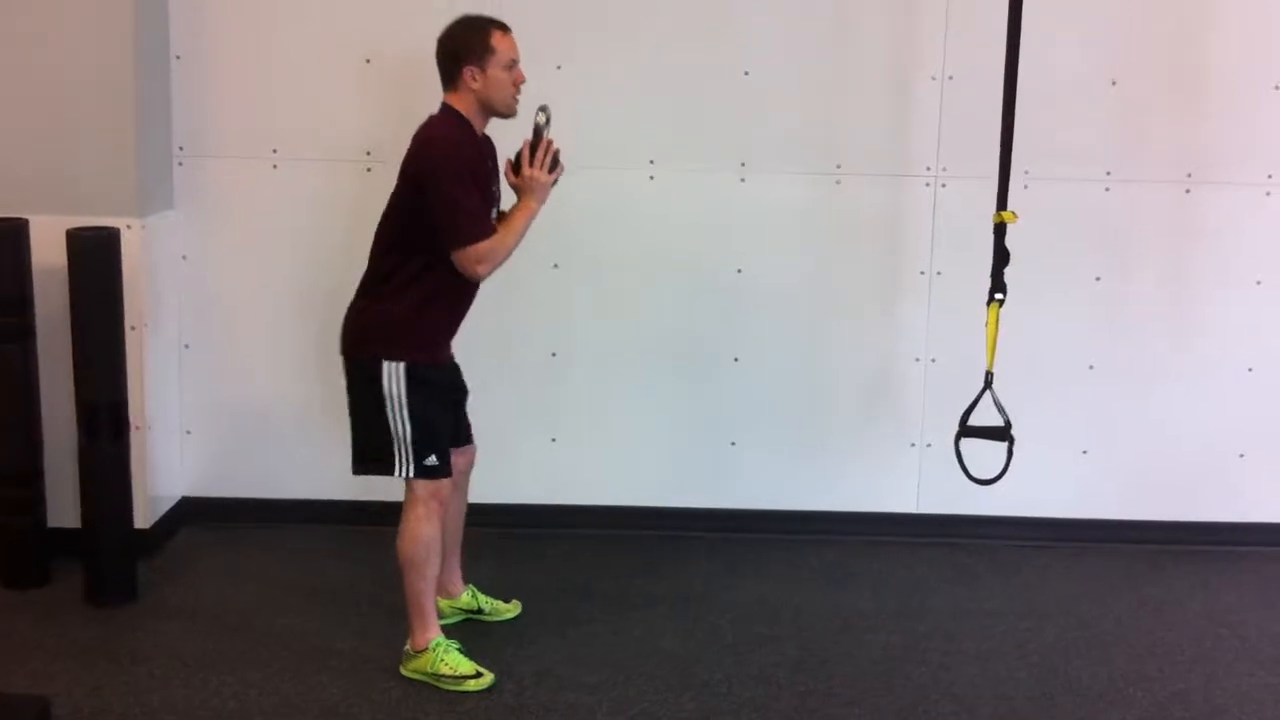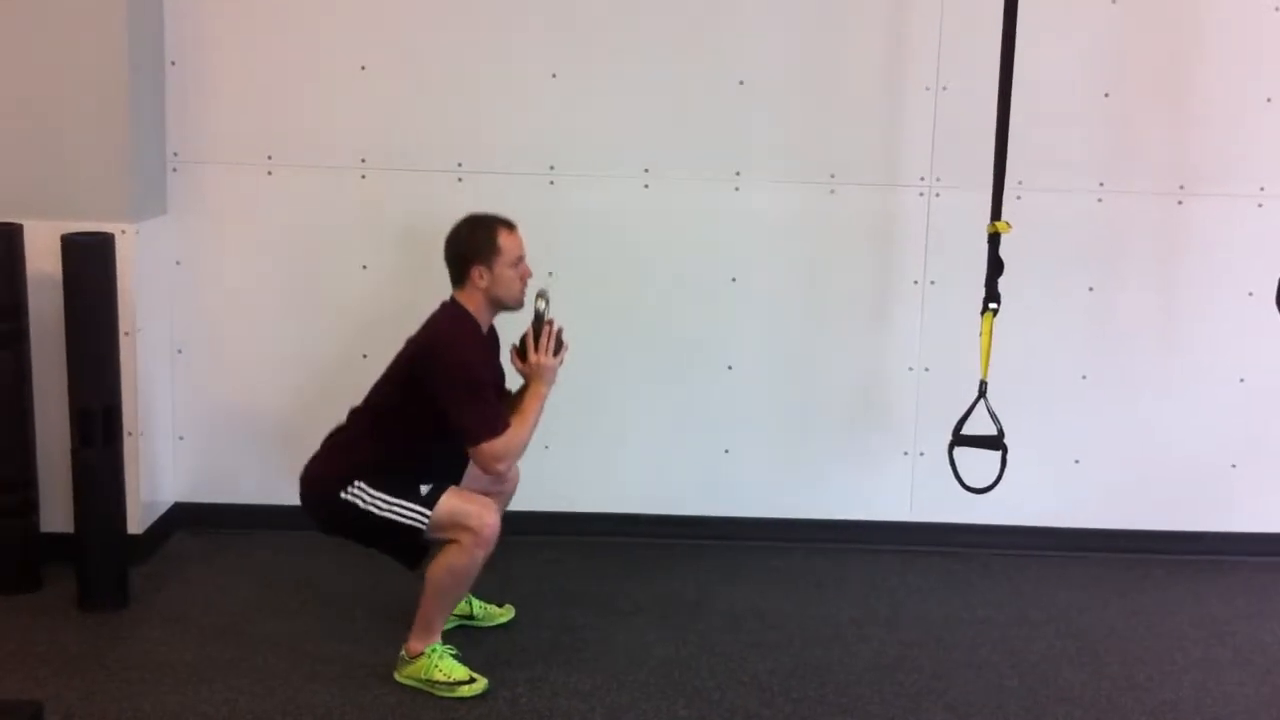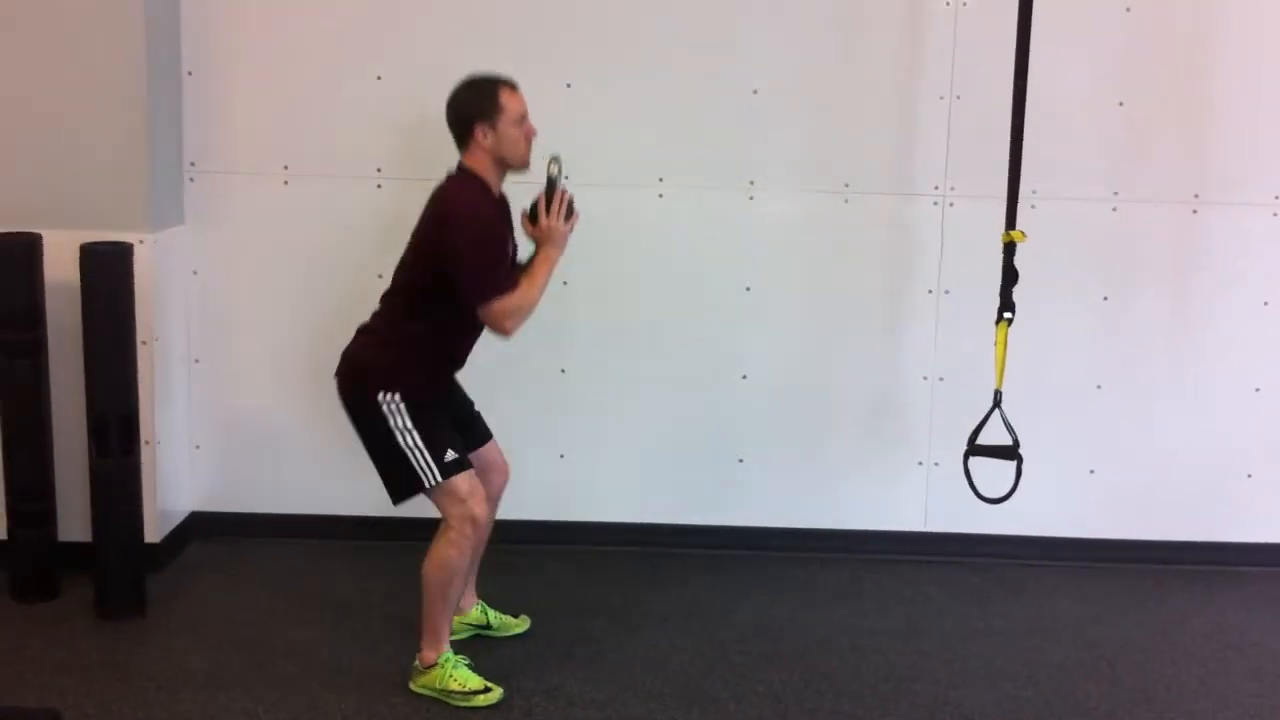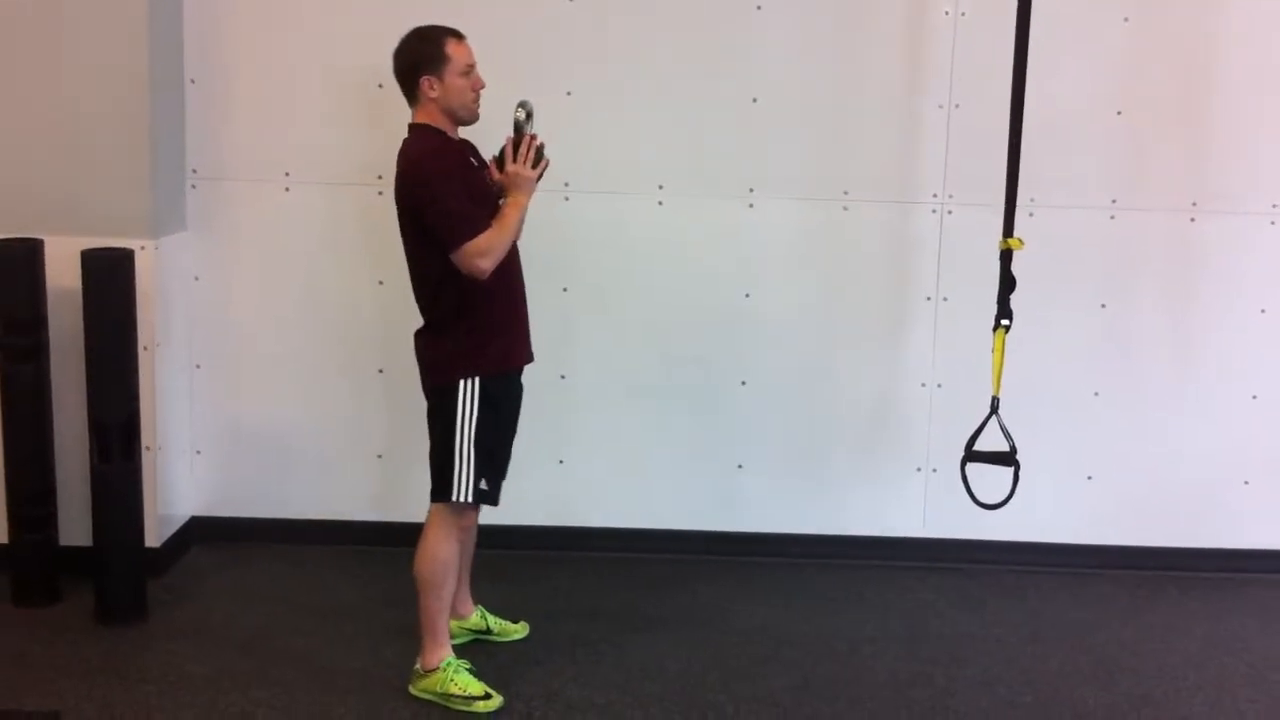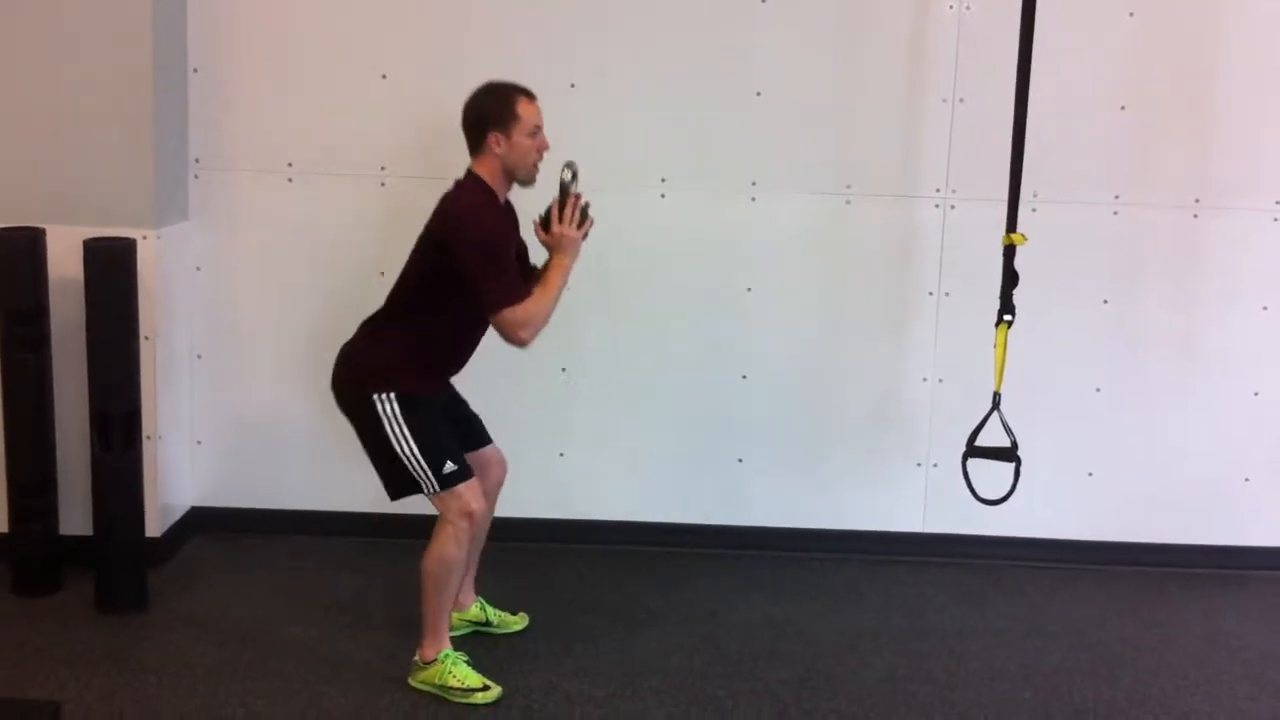
dt=1s
person 1, frame 1
left shoulder: (472, 142)
right shoulder: (446, 145)
left elbow: (478, 240)
right elbow: (478, 259)
left wrist: (523, 194)
right wrist: (534, 198)
left hip: (424, 339)
right hip: (393, 343)
left knee: (457, 464)
right knee: (428, 487)
left ankle: (452, 591)
right ankle: (424, 645)
person 1, frame 2
left shoulder: (474, 330)
right shoulder: (454, 345)
left elbow: (495, 429)
right elbow: (495, 456)
left wrist: (529, 381)
right wrist: (542, 384)
left hip: (385, 460)
right hip: (343, 484)
left knee: (503, 481)
right knee: (479, 523)
left ankle: (449, 598)
right ankle: (419, 653)
person 1, frame 3
left shoulder: (485, 199)
right shoulder: (465, 209)
left elbow: (501, 294)
right elbow: (506, 317)
left wrist: (541, 246)
right wrist: (551, 248)
left hip: (421, 372)
right hip: (385, 381)
left knee: (493, 474)
right knee: (468, 509)
left ankle: (463, 607)
right ankle: (432, 662)
person 1, frame 4
left shoulder: (454, 152)
right shoulder: (427, 160)
right elbow: (479, 257)
left wrist: (508, 188)
right wrist: (520, 193)
left hip: (489, 353)
right hip: (466, 361)
left knee: (469, 497)
right knee: (451, 506)
left ankle: (462, 612)
right ankle: (433, 663)
person 1, frame 5
left shoulder: (494, 208)
right shoulder: (472, 215)
left elbow: (522, 297)
right elbow: (520, 326)
left wrist: (554, 253)
right wrist: (566, 256)
left hip: (419, 375)
right hip: (383, 382)
left knee: (489, 470)
right knee: (463, 505)
left ankle: (463, 603)
right ankle: (432, 655)
